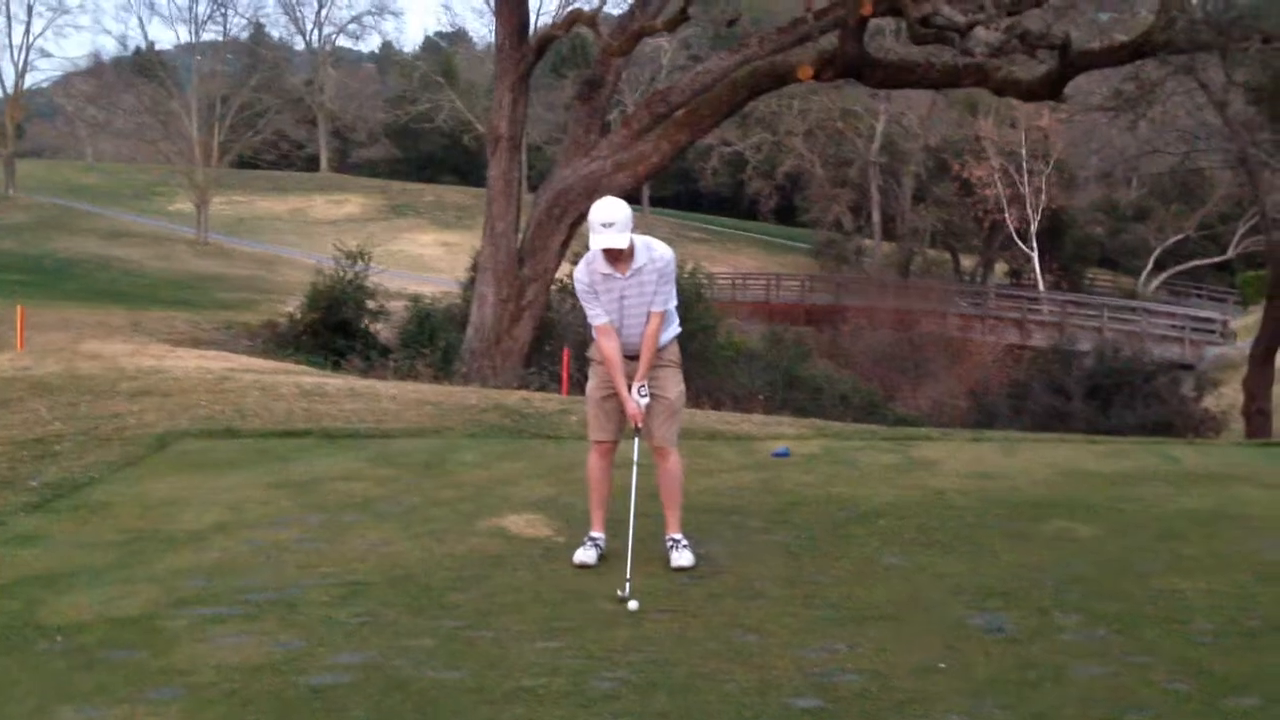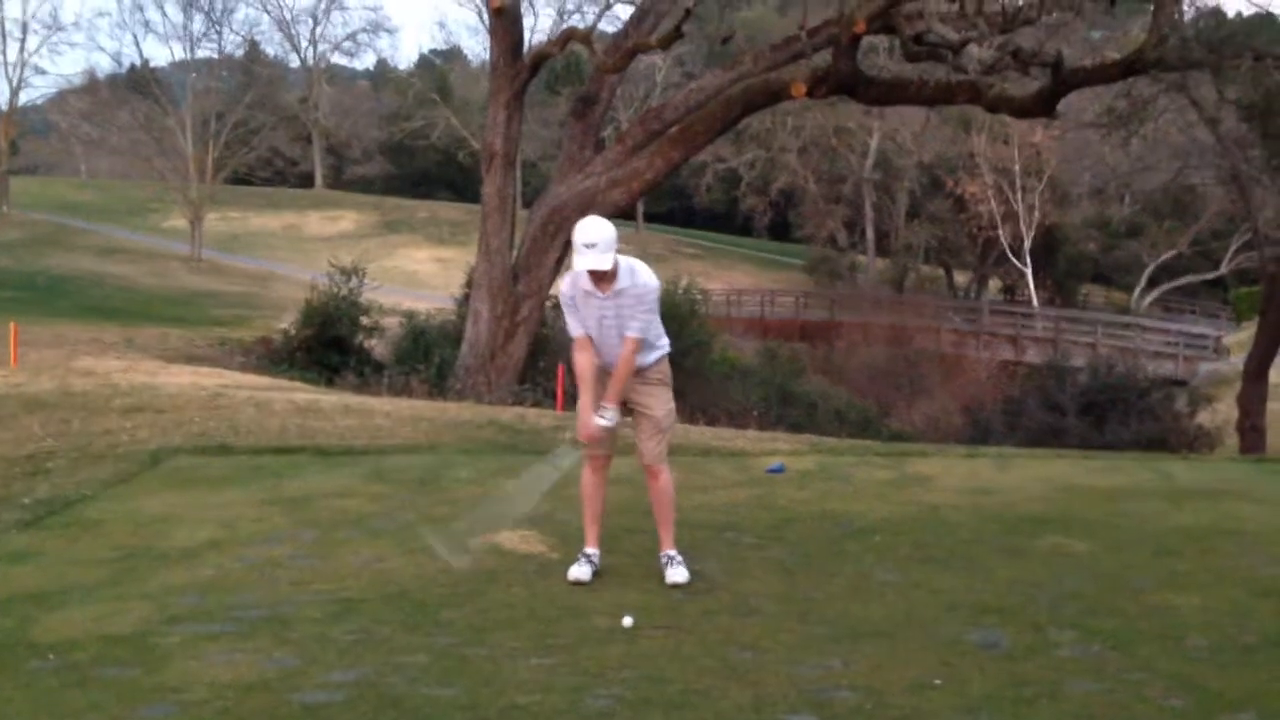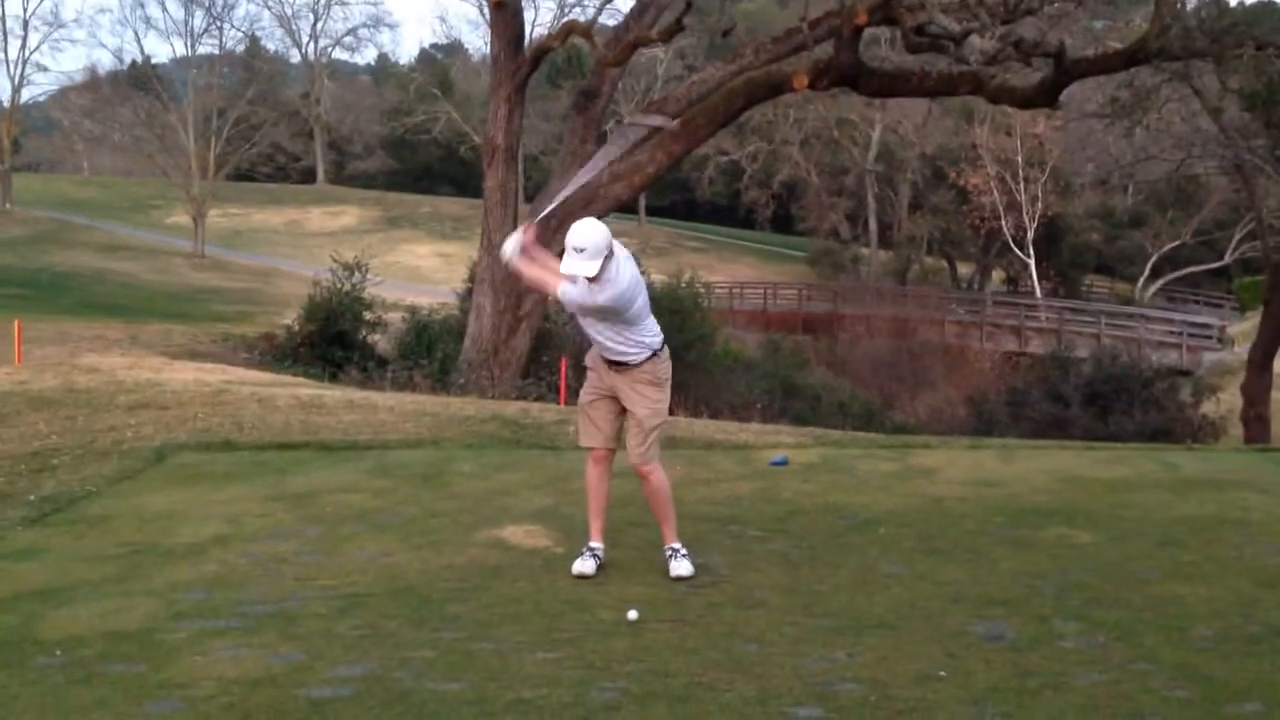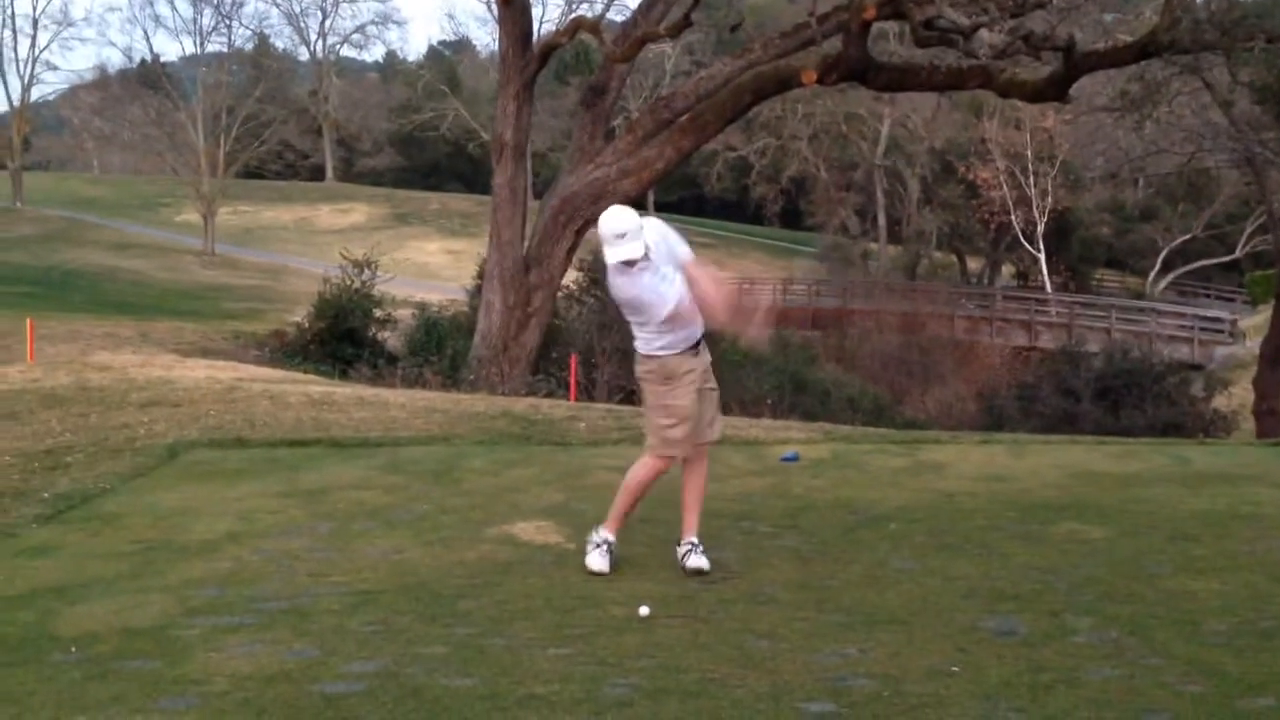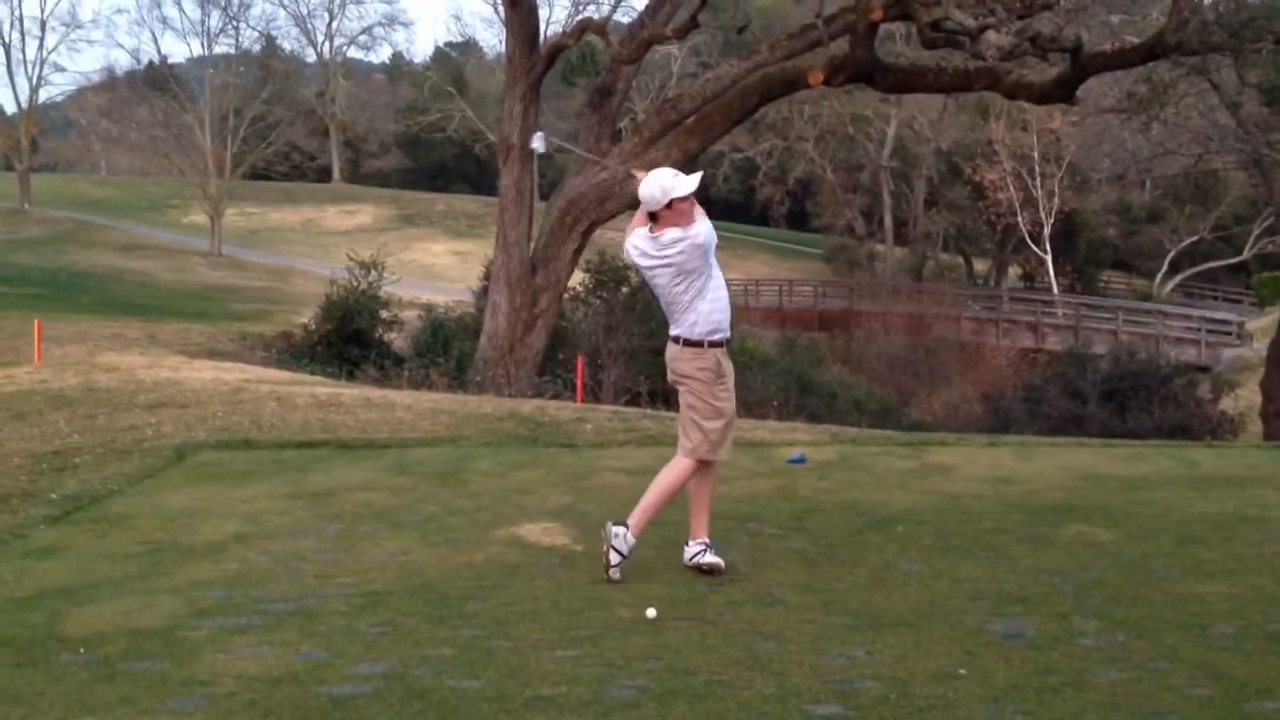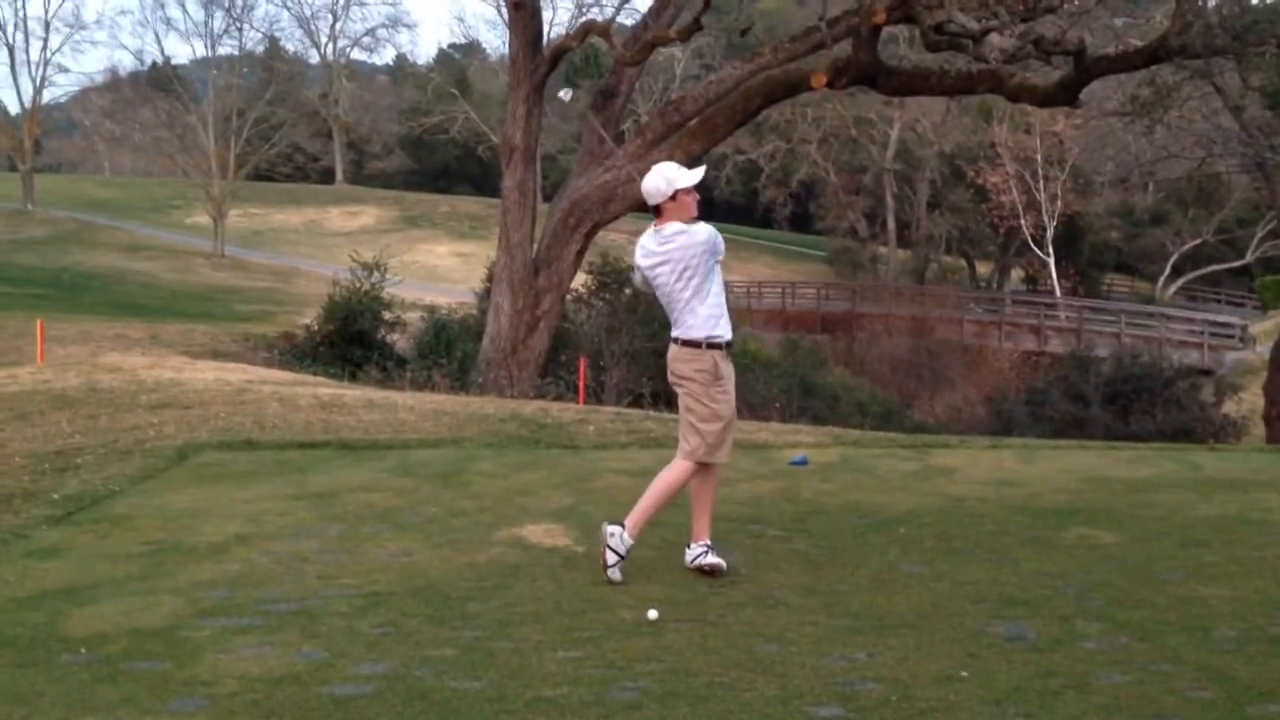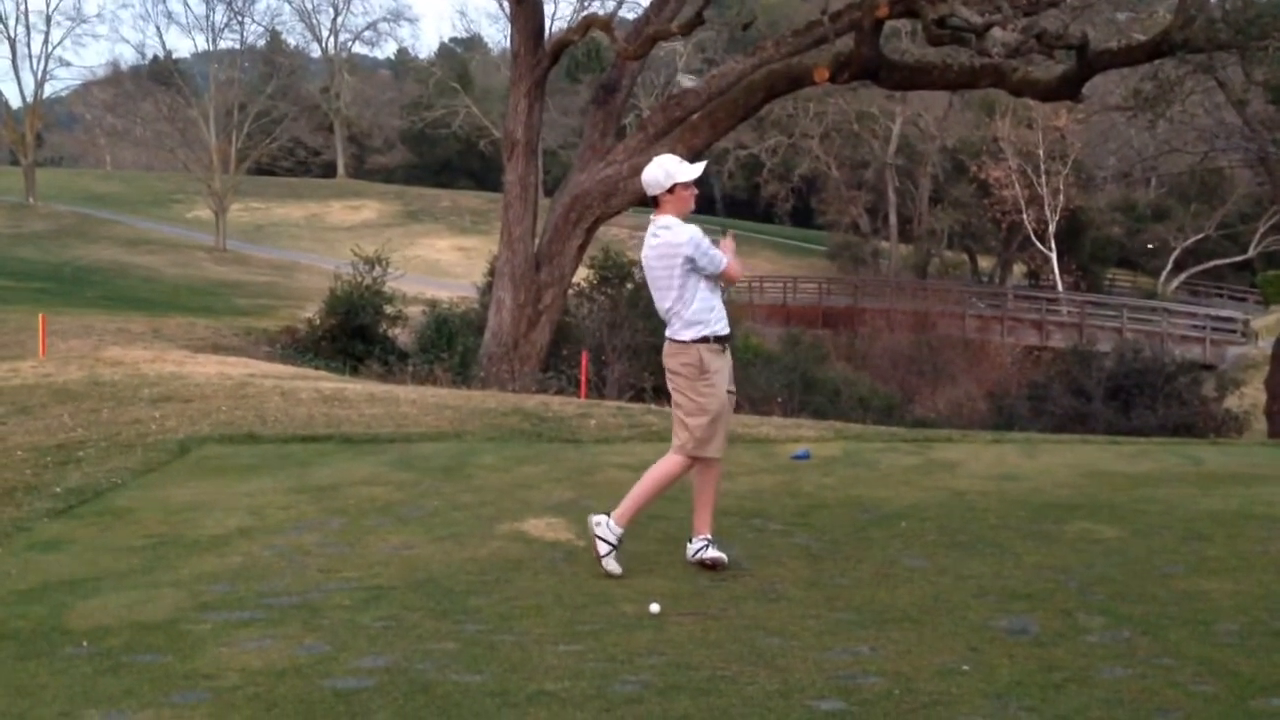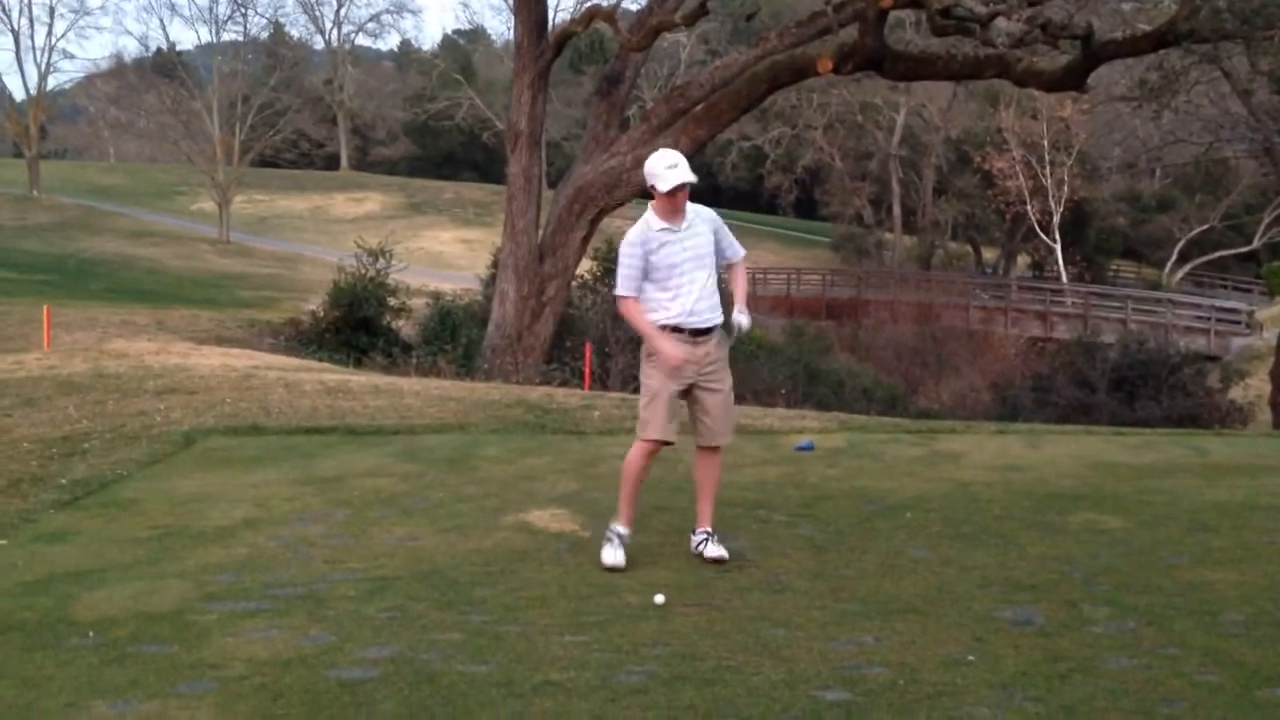
dt=0.5s
person 1, frame 1
left shoulder: (661, 258)
right shoulder: (585, 273)
left elbow: (655, 323)
right elbow: (606, 335)
left wrist: (641, 382)
right wrist: (625, 396)
left hip: (659, 356)
right hip: (609, 358)
left knee: (664, 447)
right knee: (601, 445)
left ankle: (674, 536)
right ankle: (596, 534)
person 1, frame 2
left shoulder: (643, 283)
right shoulder: (570, 287)
left elbow: (630, 350)
right elbow: (583, 350)
left wrist: (610, 407)
right wrist: (587, 410)
left hip: (648, 372)
right hip: (598, 373)
left knee: (654, 464)
right knee: (593, 461)
left ankle: (669, 552)
right ankle: (590, 551)
person 1, frame 3
left shoulder: (611, 291)
right shoulder: (601, 248)
left elbow: (554, 288)
right elbow: (565, 275)
left wrist: (515, 257)
right wrist: (532, 247)
left hip: (643, 370)
right hip: (603, 364)
left knee: (644, 464)
right knee: (598, 456)
left ankle: (673, 546)
right ankle: (595, 545)
person 1, frame 4
left shoulder: (653, 229)
right shoulder: (624, 283)
left elbow: (697, 272)
right elbow: (682, 310)
left wrist: (730, 303)
right wrist: (736, 316)
left hip: (695, 352)
right hip: (664, 366)
left knee: (699, 450)
right knee: (661, 457)
left ankle: (689, 541)
right ankle: (606, 534)
person 1, frame 5
left shoulder: (640, 245)
right shoulder: (696, 240)
right elbow: (700, 215)
left wrist: (646, 199)
right wrist: (653, 186)
left hip: (691, 350)
right hip: (703, 356)
left knee: (709, 450)
right knee: (693, 453)
left ankle: (698, 542)
right ankle: (627, 530)
person 1, frame 6
left shoulder: (645, 247)
right shoulder: (702, 237)
left hip: (691, 351)
right hip: (704, 357)
left knee: (710, 452)
right knee: (693, 456)
left ankle: (699, 544)
right ankle: (624, 532)
person 1, frame 7
left shoulder: (660, 235)
right shoulder: (685, 236)
right elbow: (732, 272)
left wrist: (716, 257)
right wrist: (727, 250)
left hip: (711, 350)
right hip: (697, 354)
left knee: (713, 448)
right knee: (687, 453)
left ankle: (701, 539)
right ankle: (611, 524)
person 1, frame 8
left shoulder: (707, 219)
right shoulder: (638, 238)
left elbow: (735, 260)
right elbow: (627, 302)
left wrist: (740, 305)
right wrist: (661, 343)
left hip: (711, 343)
right hip: (666, 347)
left knee: (712, 442)
right knee: (650, 441)
left ankle: (703, 532)
right ankle: (619, 528)
